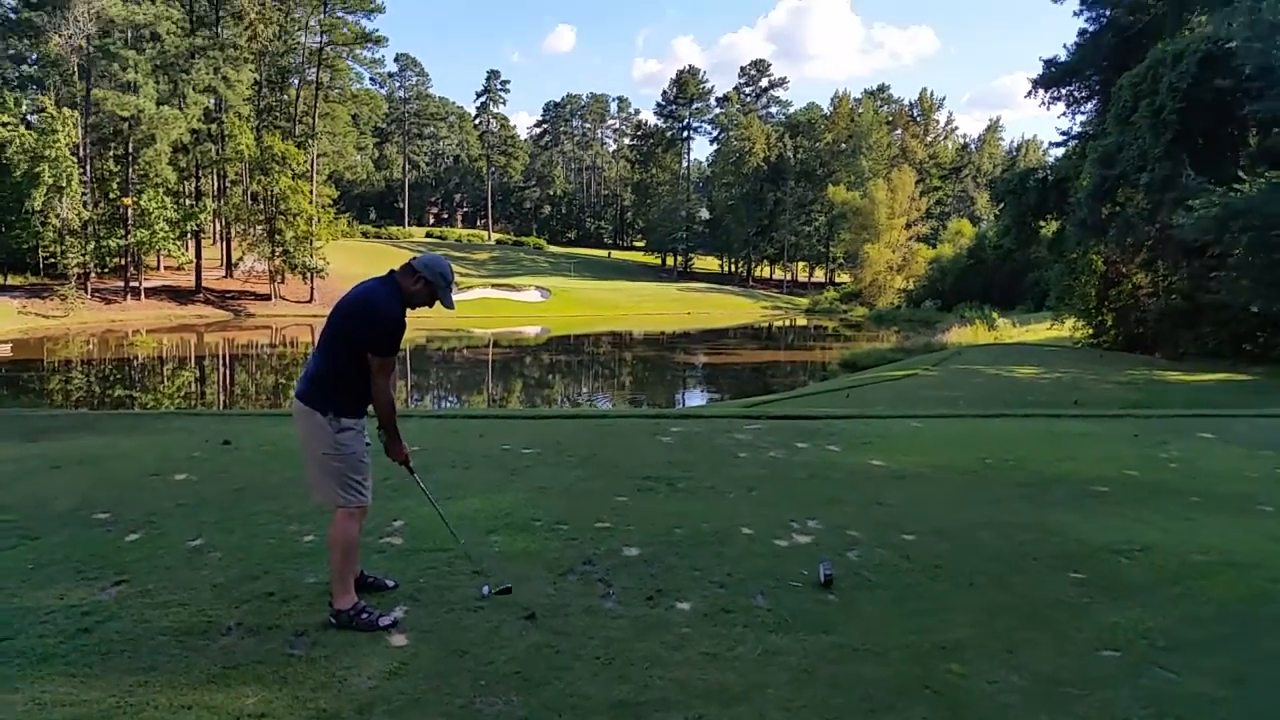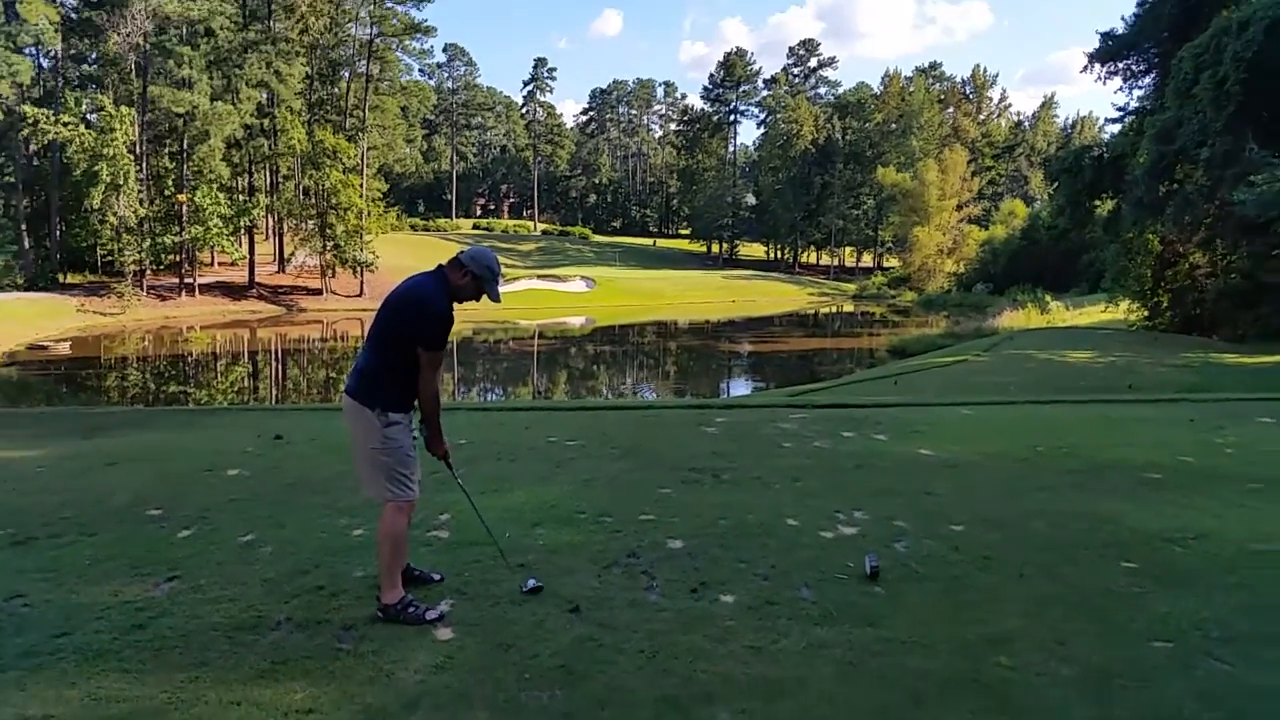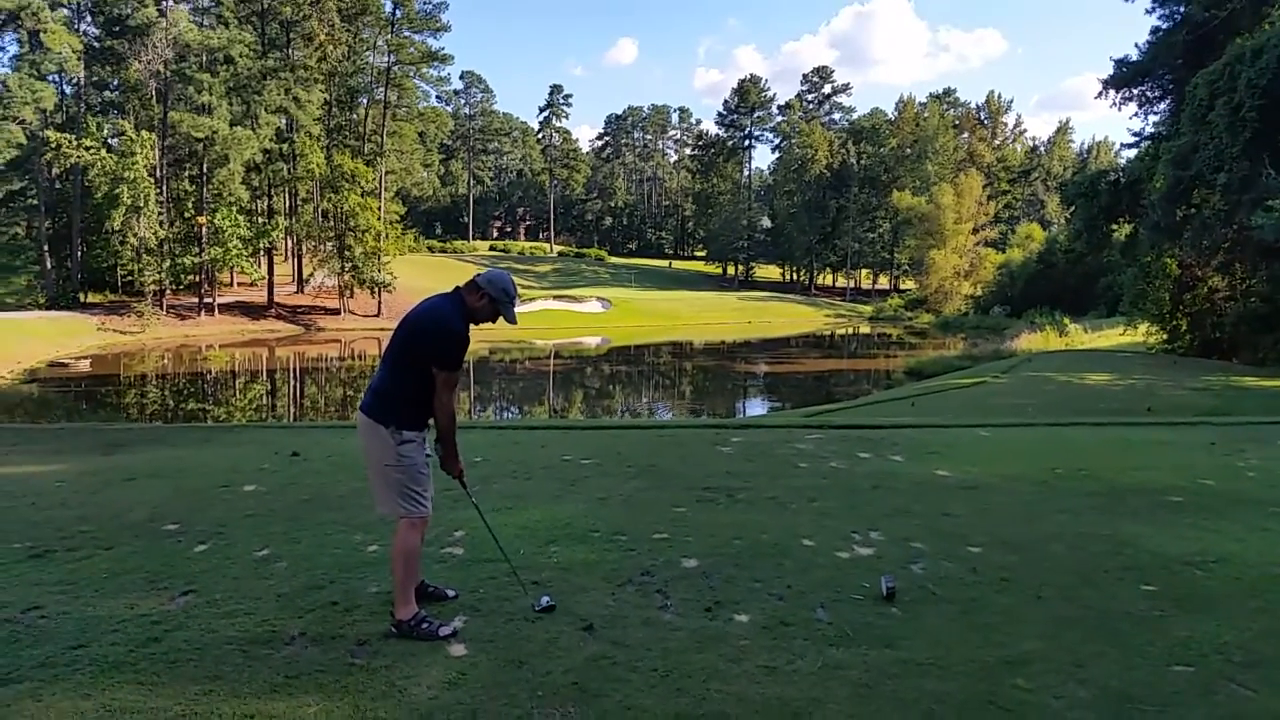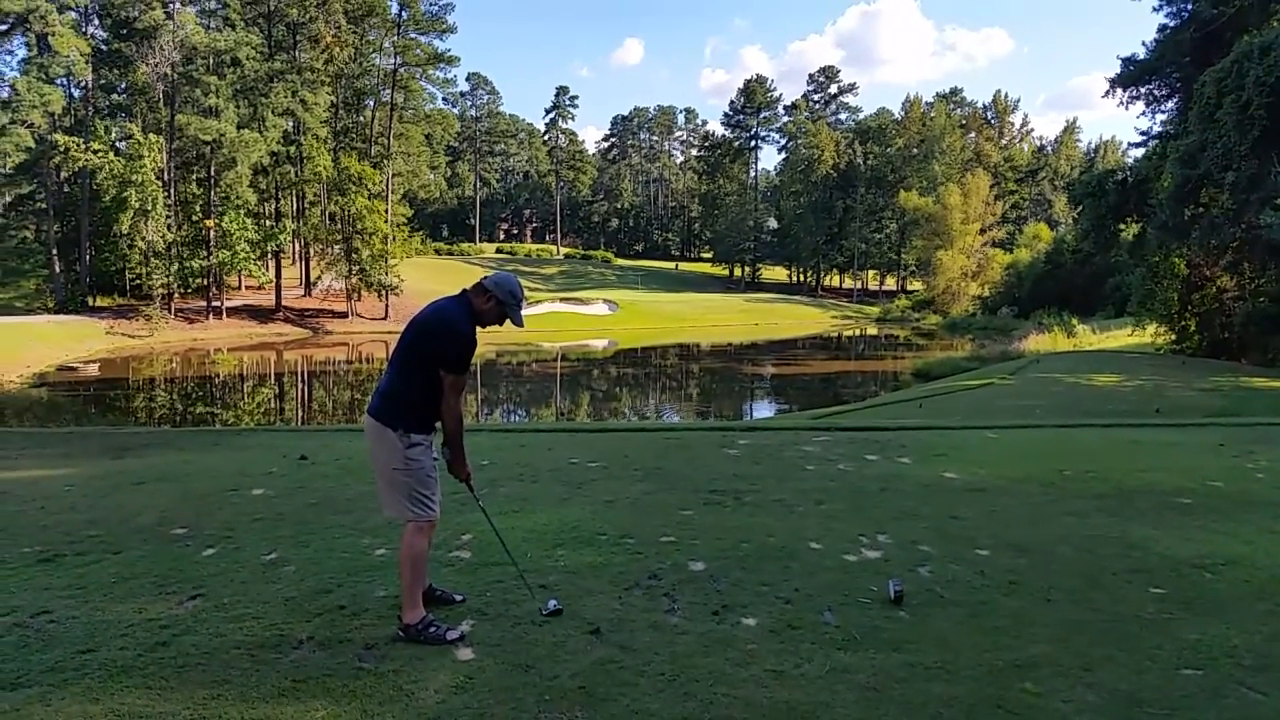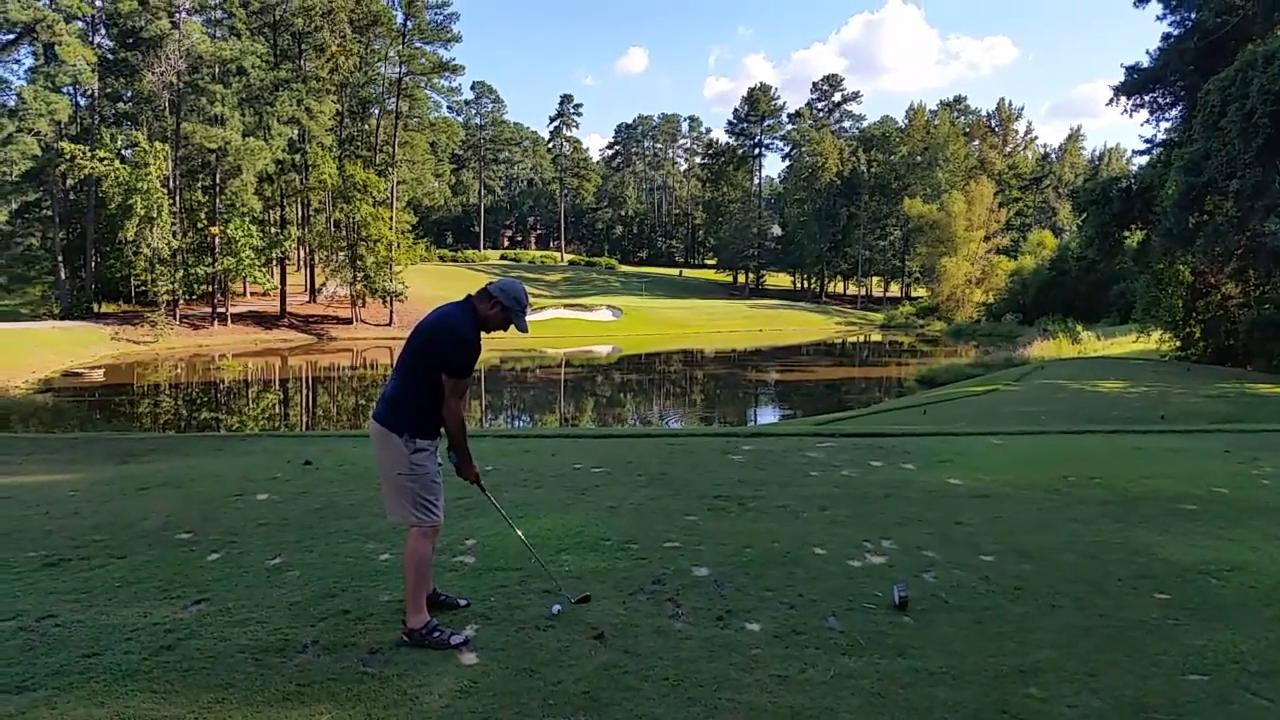
dt=0.3s
person 1, frame 1
left shoulder: (379, 293)
right shoulder: (385, 308)
right elbow: (380, 381)
left wrist: (386, 430)
right wrist: (393, 440)
left hip: (333, 404)
right hip: (329, 411)
left knee: (354, 498)
right knee: (352, 505)
left ankle: (351, 574)
right ankle: (344, 603)
person 1, frame 2
left shoulder: (426, 287)
right shoulder: (434, 304)
right elbow: (427, 378)
left wrist: (428, 428)
right wrist: (435, 435)
left hip: (382, 399)
right hip: (378, 406)
left knee: (405, 492)
right knee: (399, 499)
left ankle: (399, 566)
right ankle: (392, 598)
person 1, frame 3
left shoulder: (443, 308)
right shoulder: (450, 325)
right elbow: (443, 398)
left wrist: (443, 447)
right wrist: (451, 454)
left hip: (396, 418)
right hip: (392, 424)
left knee: (417, 509)
right knee: (413, 516)
left ankle: (412, 584)
right ankle: (405, 614)
person 1, frame 4
left shoulder: (450, 310)
right shoulder: (458, 327)
right elbow: (449, 402)
left wrist: (450, 449)
right wrist: (458, 458)
left hip: (401, 420)
right hip: (400, 427)
left knee: (424, 513)
right knee: (420, 519)
left ankle: (420, 588)
right ankle: (413, 618)
person 1, frame 5
left shoulder: (454, 316)
right shoulder: (462, 333)
right elbow: (451, 405)
left wrist: (456, 452)
right wrist: (464, 460)
left hip: (406, 425)
right hip: (405, 433)
left knee: (428, 519)
right knee: (424, 524)
left ankle: (424, 592)
right ankle: (417, 622)
